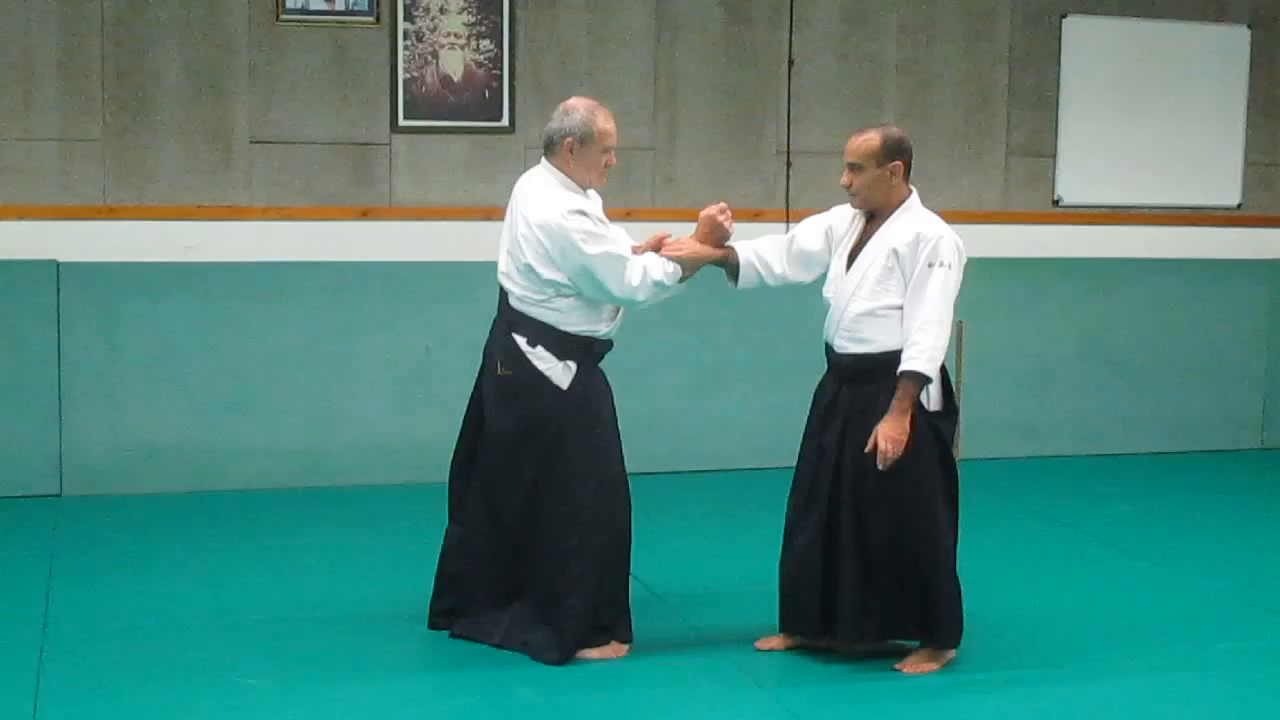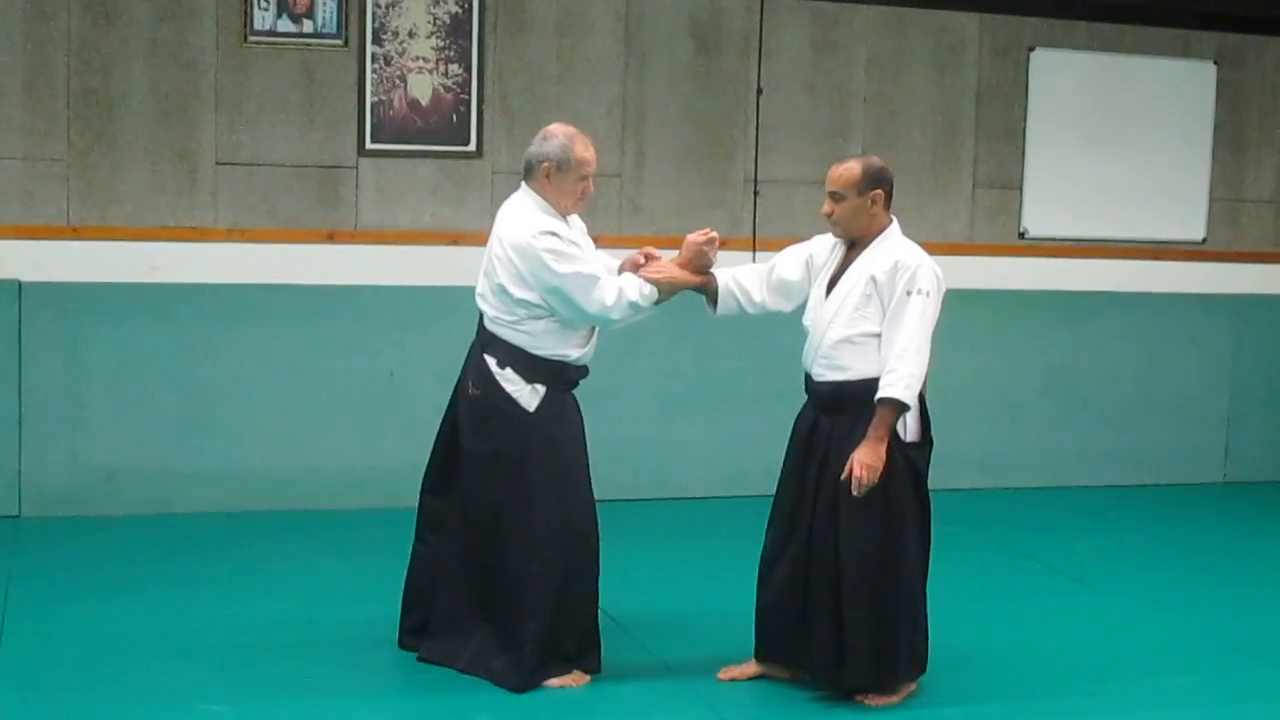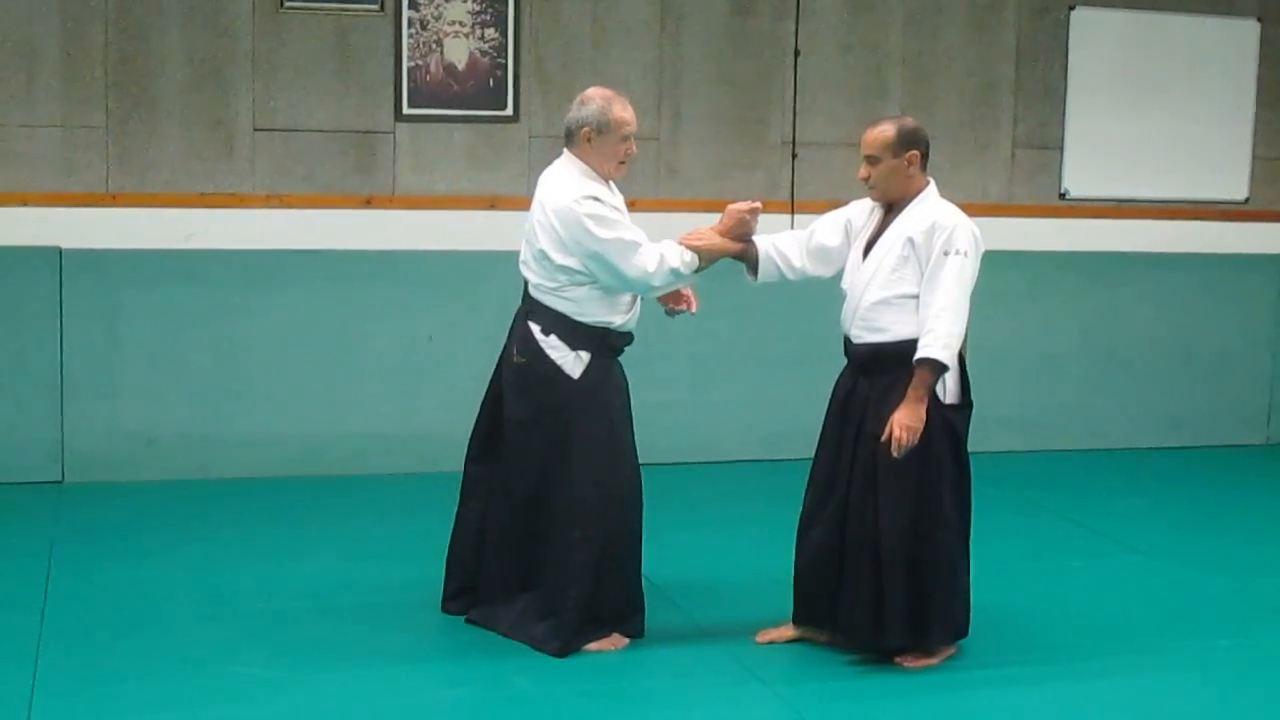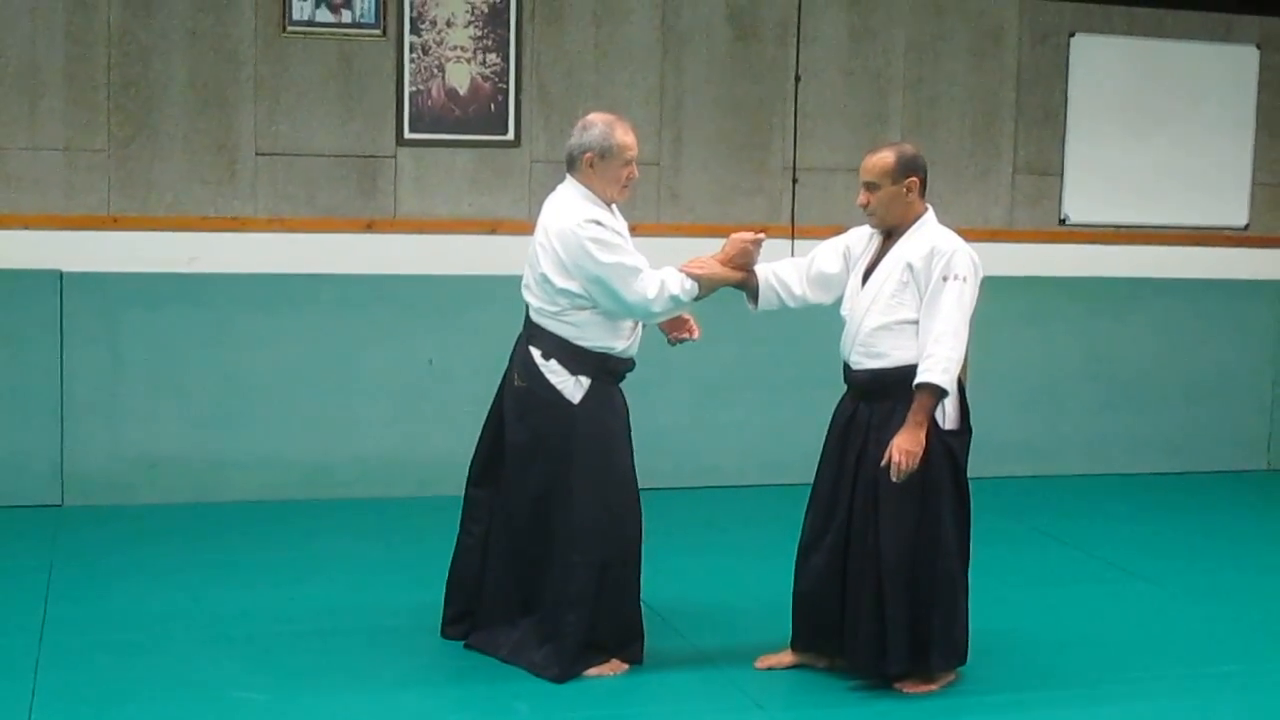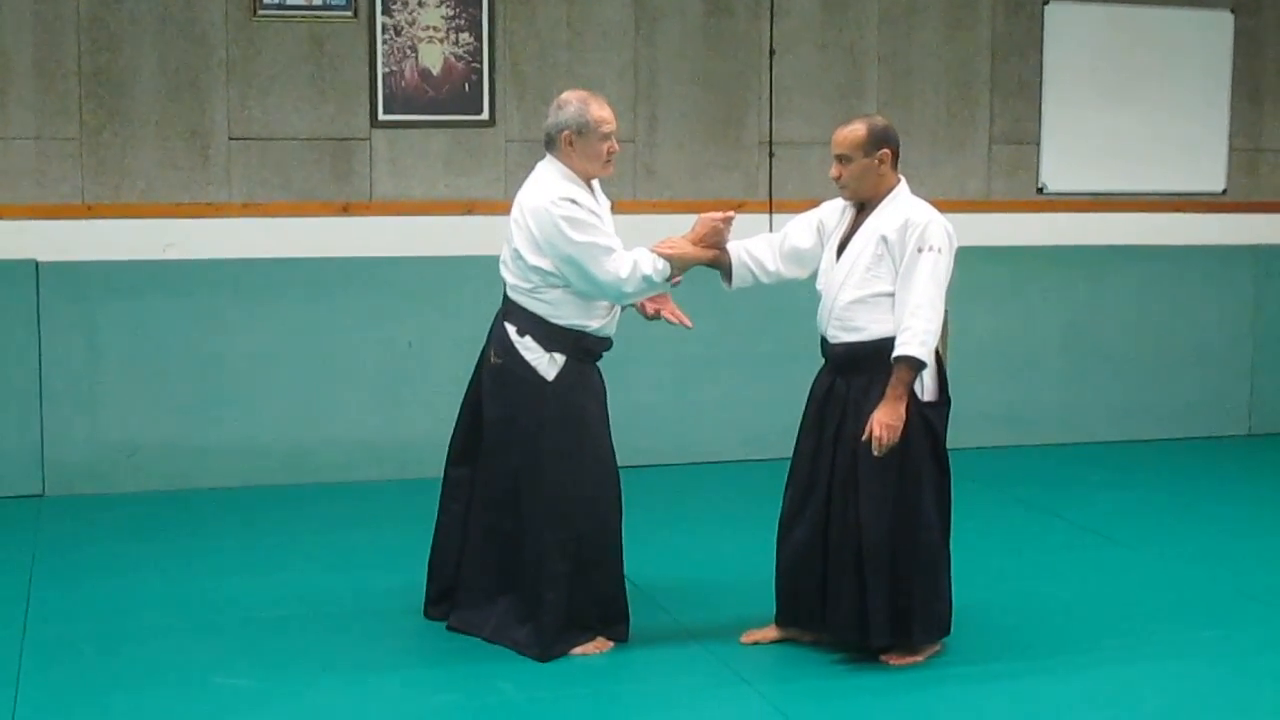
dt=1s
person 1, frame 1
left shoulder: (537, 185)
right shoulder: (562, 214)
right elbow: (630, 285)
left wrist: (635, 250)
right wrist: (697, 247)
left hip: (518, 354)
right hip: (551, 367)
left knee: (500, 482)
right knee: (586, 496)
left ankle: (471, 604)
right ankle: (577, 627)
person 1, frame 2
left shoulder: (545, 213)
right shoulder: (534, 235)
left elbow: (589, 272)
right elbow: (603, 302)
left wrist: (623, 265)
right wrist: (680, 271)
left hip: (498, 382)
right hip: (524, 392)
left knee: (470, 506)
right knee: (550, 523)
left ankle: (440, 626)
right ankle: (542, 656)
person 1, frame 3
left shoulder: (576, 180)
right shoulder: (577, 200)
left elbow: (618, 261)
right elbow: (643, 266)
left wrist: (662, 285)
right wrist: (719, 237)
left hip: (544, 348)
right hip: (569, 359)
left knee: (518, 472)
right knee: (594, 488)
left ankle: (486, 590)
right ankle: (580, 620)
person 1, frame 4
left shoulder: (582, 206)
right shoulder: (580, 224)
left elbow: (620, 288)
right elbow: (644, 292)
left wrist: (663, 314)
right wrist: (721, 267)
left hip: (548, 373)
right hip: (569, 385)
left knee: (521, 498)
right knee: (592, 513)
left ankle: (486, 615)
right ankle: (575, 645)
person 1, frame 5
left shoulder: (575, 185)
right shoulder: (553, 202)
left elbow: (596, 270)
right elbow: (614, 275)
left wrist: (639, 293)
right wrist: (691, 246)
left hip: (527, 355)
right hip: (543, 363)
left knee: (500, 478)
right knee: (572, 491)
left ankle: (470, 597)
right ankle: (561, 625)
person 2, frame 1
left shoulder: (930, 238)
right shoulder: (841, 222)
left elbow: (927, 334)
right elbow: (780, 255)
left wrist: (899, 414)
right wrist: (710, 253)
left hip: (900, 393)
right hip: (842, 387)
left knee: (911, 520)
right knee: (817, 510)
left ankle: (938, 638)
right ankle: (813, 623)
person 2, frame 2
left shoulder: (908, 266)
right shoulder: (824, 251)
left elbow: (905, 360)
right elbow: (760, 283)
left wrist: (876, 439)
right wrist: (691, 279)
left hip: (876, 422)
right hip: (821, 416)
left knee: (877, 552)
right knee: (795, 540)
left ankle: (894, 672)
right ankle: (780, 654)
person 2, frame 3
left shoulder: (946, 227)
right shoulder: (862, 216)
left elbow: (943, 322)
right elbow: (802, 250)
left wrist: (916, 402)
right wrist: (738, 247)
left hip: (916, 382)
right hip: (862, 379)
left knee: (915, 514)
right knee: (831, 502)
left ankle: (933, 635)
right ankle: (821, 616)
person 2, frame 4
left shoulder: (946, 253)
right shoulder: (861, 242)
left elbow: (942, 347)
right elbow: (800, 277)
left wrist: (915, 426)
right wrist: (735, 275)
left hip: (916, 409)
right hip: (860, 405)
left knee: (916, 539)
right knee: (833, 528)
left ankle: (931, 660)
right ankle: (819, 643)
person 2, frame 5
left shoulder: (919, 224)
right shoulder: (835, 215)
left elbow: (919, 319)
right elbow: (777, 253)
left wrist: (894, 399)
right wrist: (708, 253)
left hip: (894, 382)
right hip: (838, 378)
left knee: (897, 513)
right knee: (812, 502)
left ankle: (915, 632)
right ankle: (803, 616)
